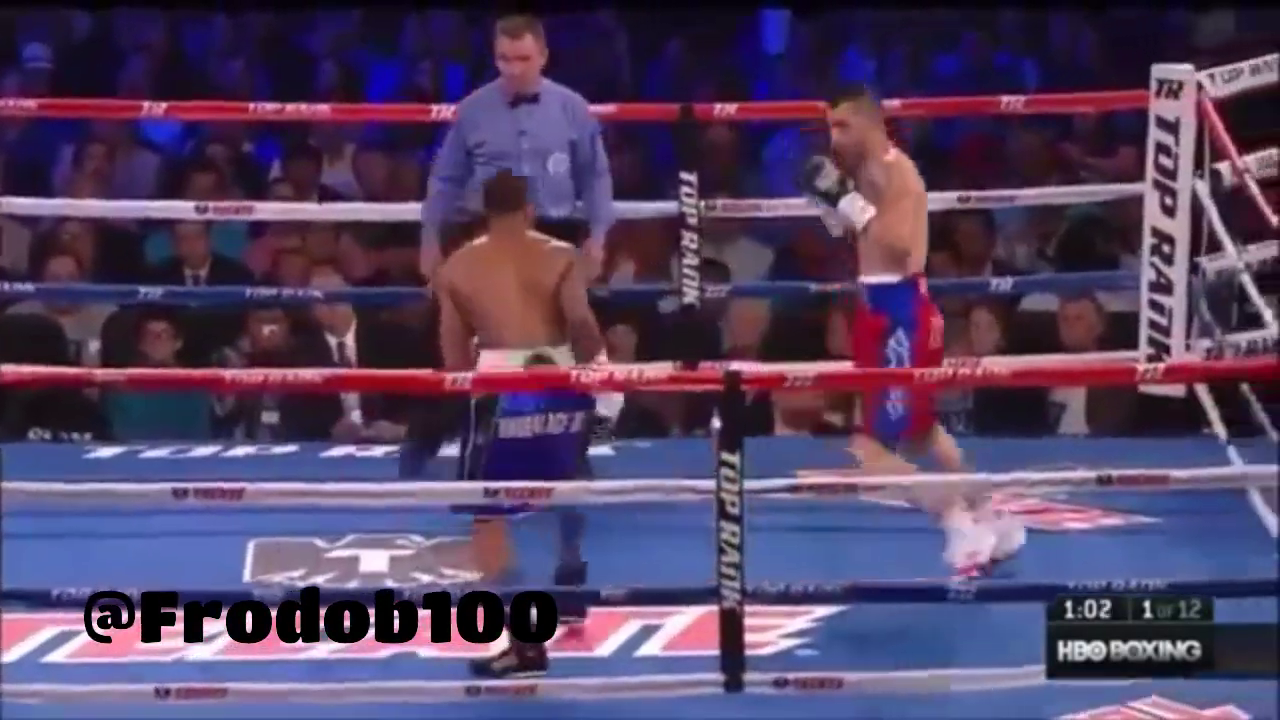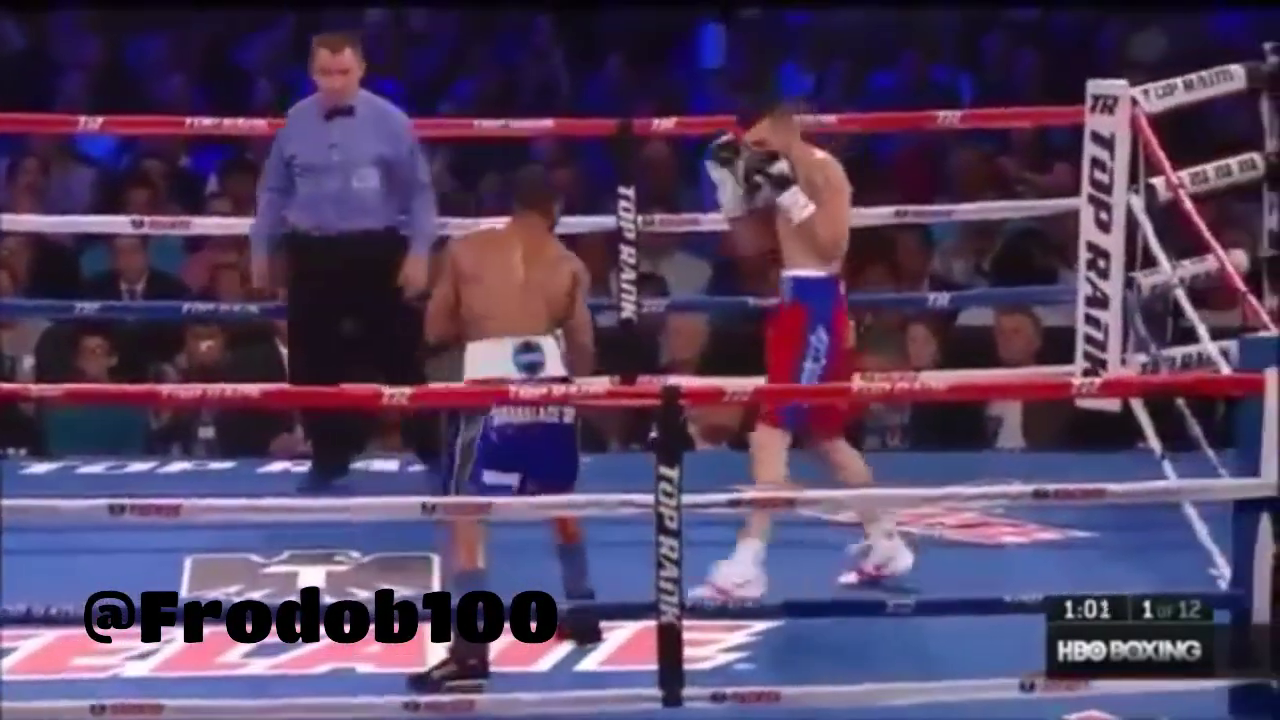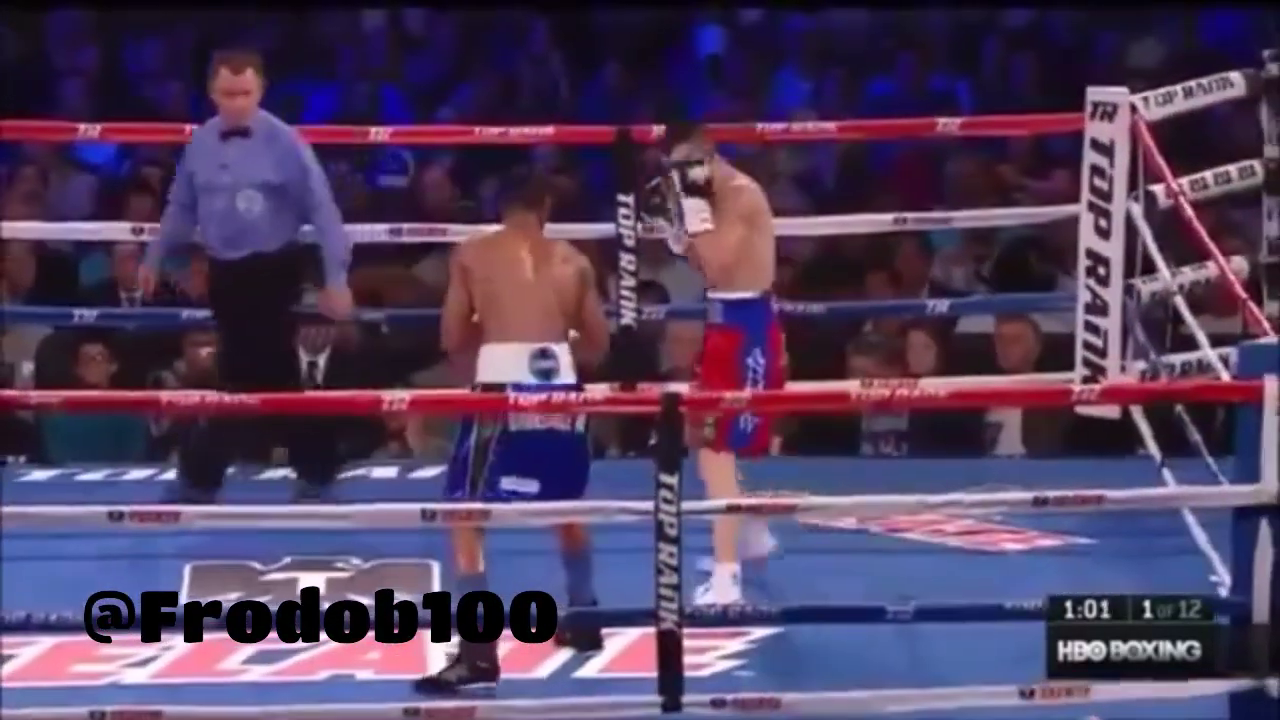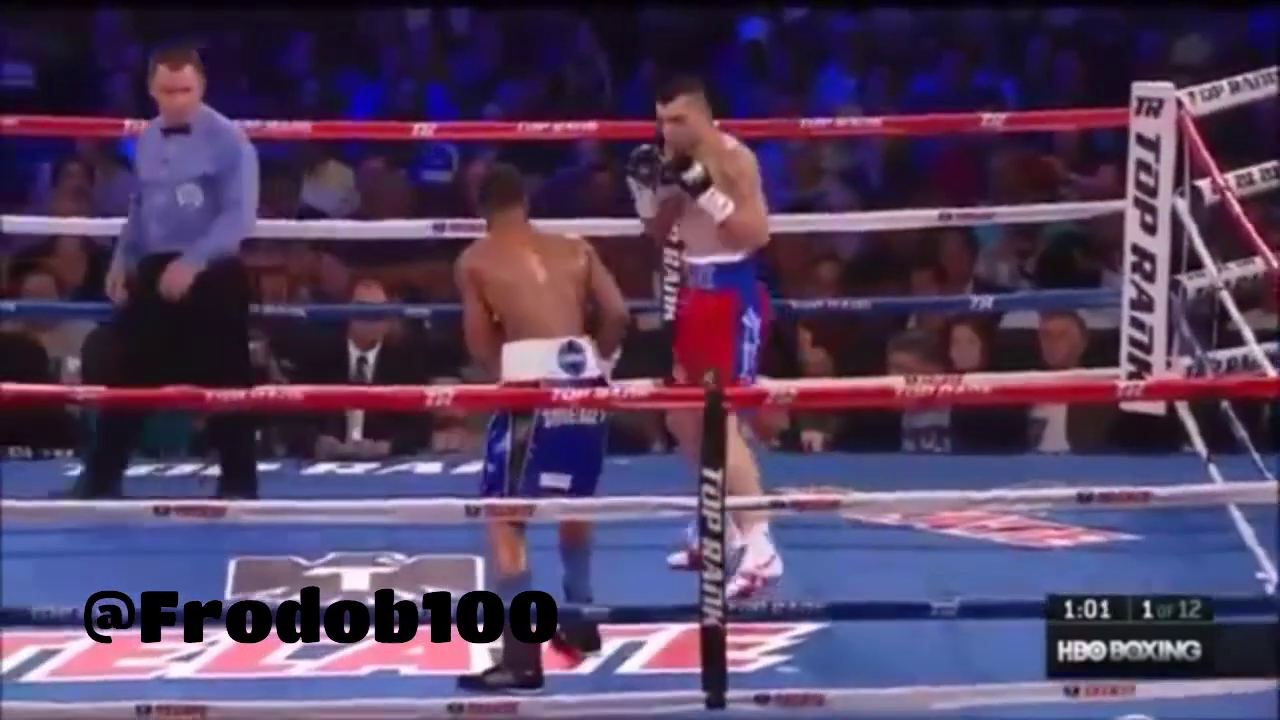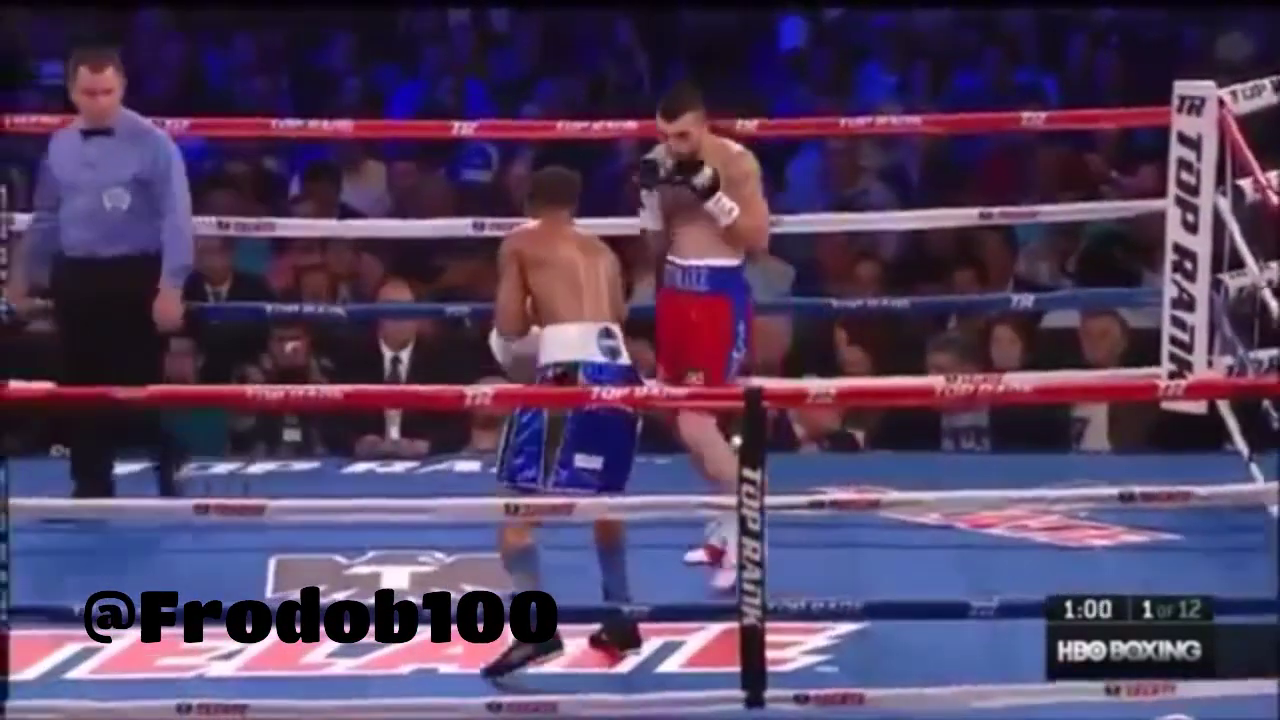
dt=0.4s
person 1, frame 1
left shoulder: (455, 269)
right shoulder: (562, 255)
left elbow: (454, 359)
right elbow: (581, 322)
right wrist: (595, 363)
left hip: (501, 397)
right hip: (560, 390)
left knee: (487, 520)
left ankle: (525, 641)
right ankle: (570, 585)
person 1, frame 2
left shoulder: (462, 249)
right shoulder: (569, 265)
left elbow: (436, 329)
right elbow: (581, 349)
right wrist: (569, 365)
left hip: (491, 384)
right hip: (549, 382)
left knee: (465, 516)
right knee: (557, 498)
left ankle: (469, 652)
right ankle: (581, 614)
person 1, frame 3
left shoulder: (470, 254)
right shoulder: (574, 262)
left elbow: (453, 340)
right elbow: (597, 347)
left hip: (503, 389)
right hip: (560, 389)
left knee: (465, 519)
right knee: (565, 504)
left ankle: (477, 652)
right ankle: (583, 622)
person 1, frame 4
left shoulder: (475, 260)
right shoulder: (575, 248)
left elbow: (481, 347)
right elbow: (617, 315)
left hip: (531, 387)
right hip: (584, 382)
left knee: (503, 519)
right knee: (574, 501)
left ankle: (521, 659)
right ankle: (580, 621)
person 1, frame 5
left shoulder: (519, 244)
right shoulder: (604, 253)
left elbow: (509, 327)
left hip: (567, 372)
right hip: (618, 371)
left knee: (517, 499)
right knee: (603, 496)
right ankle: (620, 621)
person 2, frame 1
left shoulder: (893, 171)
right shoulder: (873, 172)
left elbow: (897, 245)
right elbow: (864, 247)
left wrist: (847, 200)
right wrist: (832, 204)
left hip: (898, 316)
right hip: (882, 308)
left knee: (873, 447)
right knee: (919, 430)
left ankle: (966, 534)
right ankle: (993, 527)
person 2, frame 2
left shoulder: (822, 170)
right shoulder: (779, 172)
left elbow: (834, 244)
right elbow: (748, 242)
left wrist: (787, 192)
right wrist: (727, 180)
left hip: (816, 314)
right hip: (797, 307)
left knee: (769, 436)
right knee: (826, 437)
left ankle: (746, 566)
right ankle: (885, 543)
person 2, frame 3
left shoulder: (741, 195)
right shoulder: (713, 195)
left elbow: (717, 266)
right elbow: (701, 260)
left wrist: (693, 202)
right wrist: (676, 214)
left hip: (746, 332)
right hip: (728, 326)
left knee: (716, 456)
right knee: (702, 437)
left ankle: (724, 582)
right ankle: (750, 530)
person 2, frame 4
left shoulder: (734, 157)
right shoulder: (675, 158)
left elbow: (758, 235)
right elbow: (659, 232)
left wrist: (704, 190)
right wrist: (644, 186)
left hip: (734, 295)
right hip: (695, 293)
left knee: (722, 423)
right knee: (683, 418)
left ankle: (758, 548)
right ankle: (720, 530)
person 2, frame 5
left shoulder: (737, 162)
right shoulder: (662, 162)
left elbow: (758, 239)
right elbow: (654, 242)
left wrist: (713, 194)
right wrist: (651, 195)
left hip: (721, 296)
right hip: (675, 292)
left knee: (696, 424)
right knee: (687, 418)
left ankle: (743, 531)
right ankle: (729, 524)
person 3, frame 1
left shoulder: (572, 109)
right shoulder: (473, 110)
left elbow: (595, 177)
right elbow: (445, 180)
left wrist: (596, 236)
right wrist: (431, 240)
left hip: (552, 236)
person 3, frame 2
left shoulder: (390, 121)
right shoulder: (295, 122)
left elbow: (419, 191)
right elbow: (274, 191)
left wrist: (418, 252)
right wrist: (261, 249)
left hip: (374, 251)
right hip: (312, 253)
left knee: (397, 359)
right knee: (310, 363)
right ankle: (330, 458)
person 3, frame 3
left shoulder: (285, 144)
right shoulder: (201, 141)
left elbow: (323, 212)
right elbow: (182, 207)
left wrist: (336, 281)
right wrist: (154, 257)
left hip: (270, 272)
right hip: (224, 272)
left knee: (243, 378)
right knee: (269, 378)
left ankle: (197, 482)
right ankle: (317, 468)
person 3, frame 4
left shoulder: (228, 140)
right shoulder: (147, 140)
left elbow: (238, 214)
left wrist: (191, 264)
right wrist: (121, 261)
left hip: (206, 274)
right hip: (155, 269)
left knee: (223, 382)
right knee: (129, 375)
left ankle: (238, 484)
right ankle: (100, 481)
person 3, frame 5
left shoulder: (152, 143)
right shoulder: (60, 144)
left elbow: (175, 218)
right elbow: (46, 216)
left wrist: (171, 286)
left hip: (130, 278)
right hip: (74, 278)
left knee: (126, 385)
right knee: (79, 389)
left ankle: (163, 465)
right ankle: (92, 488)
